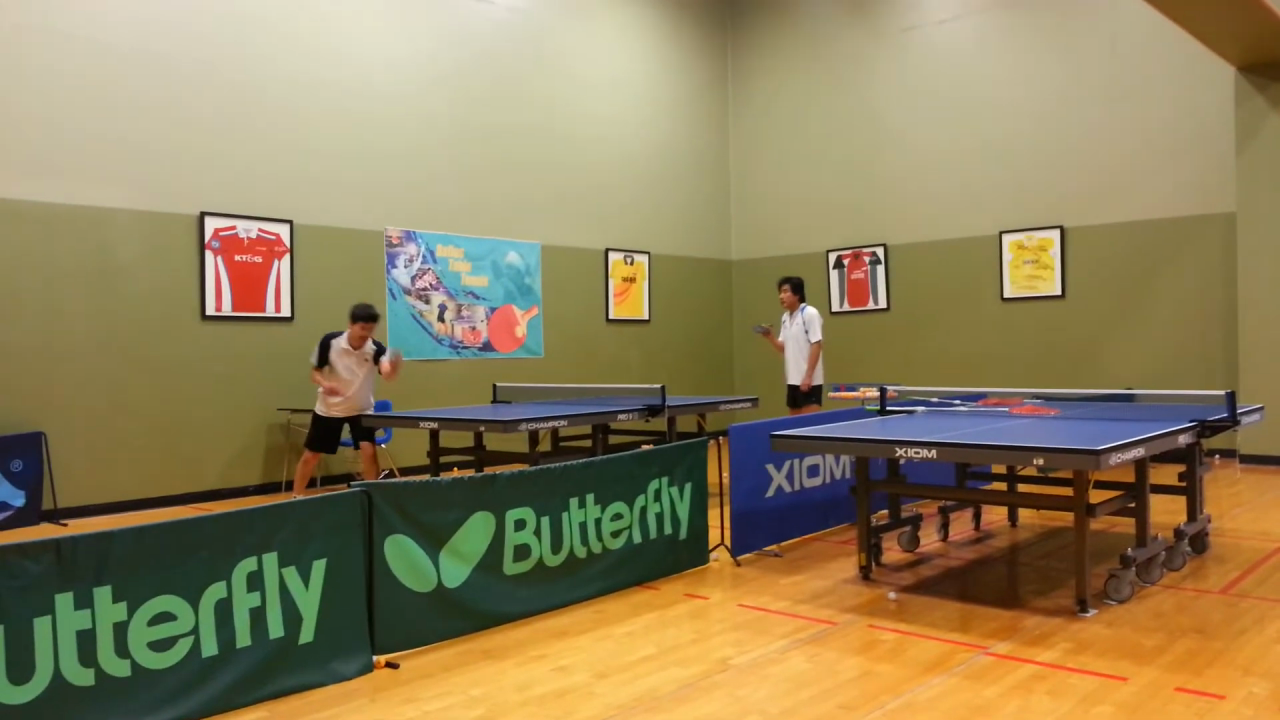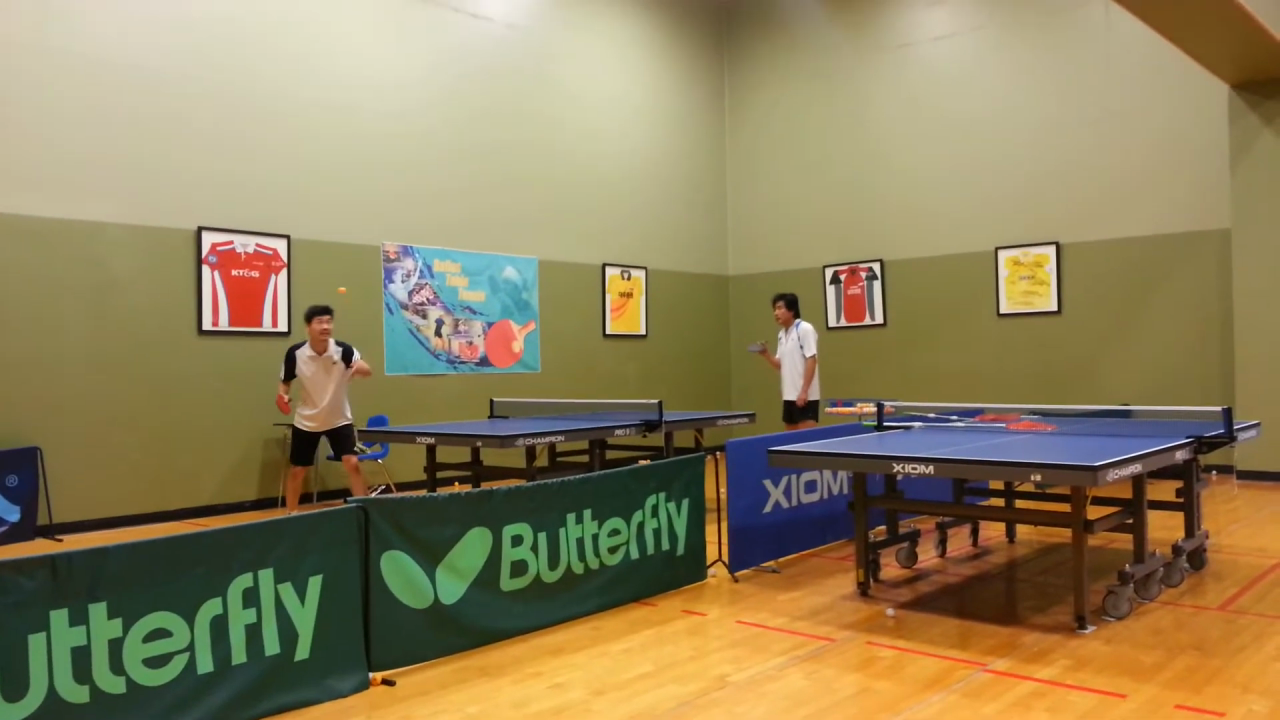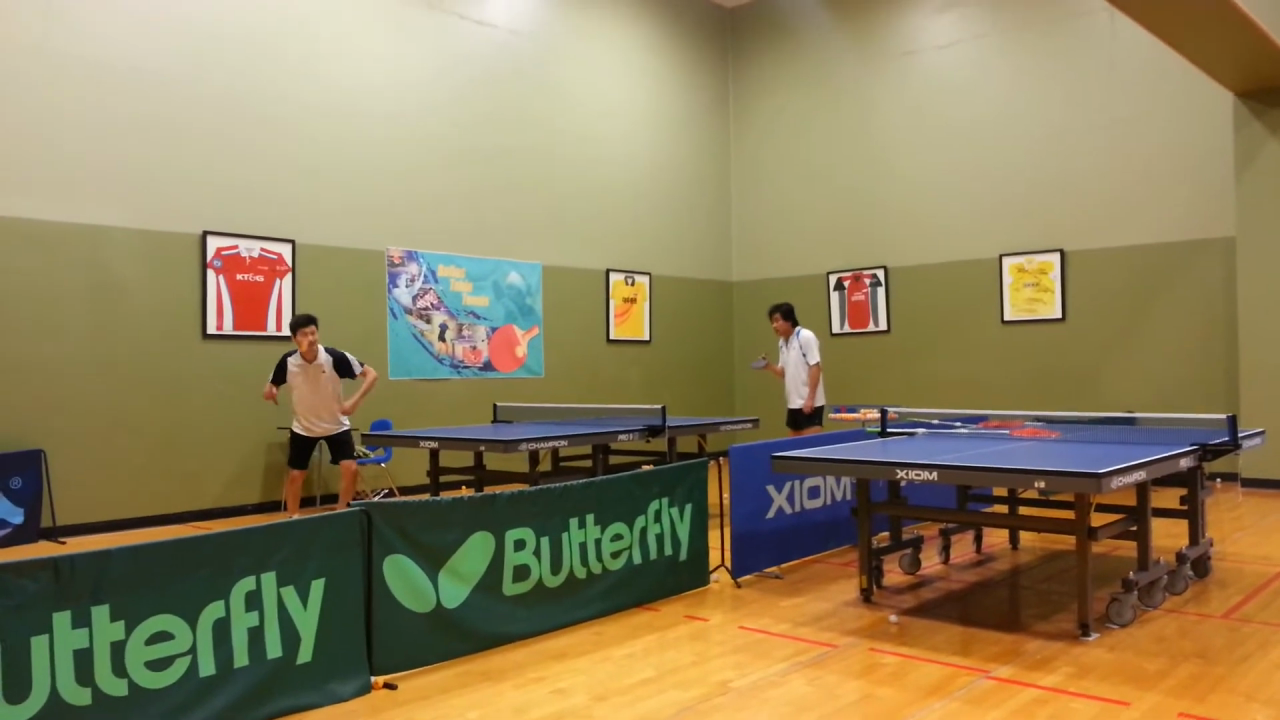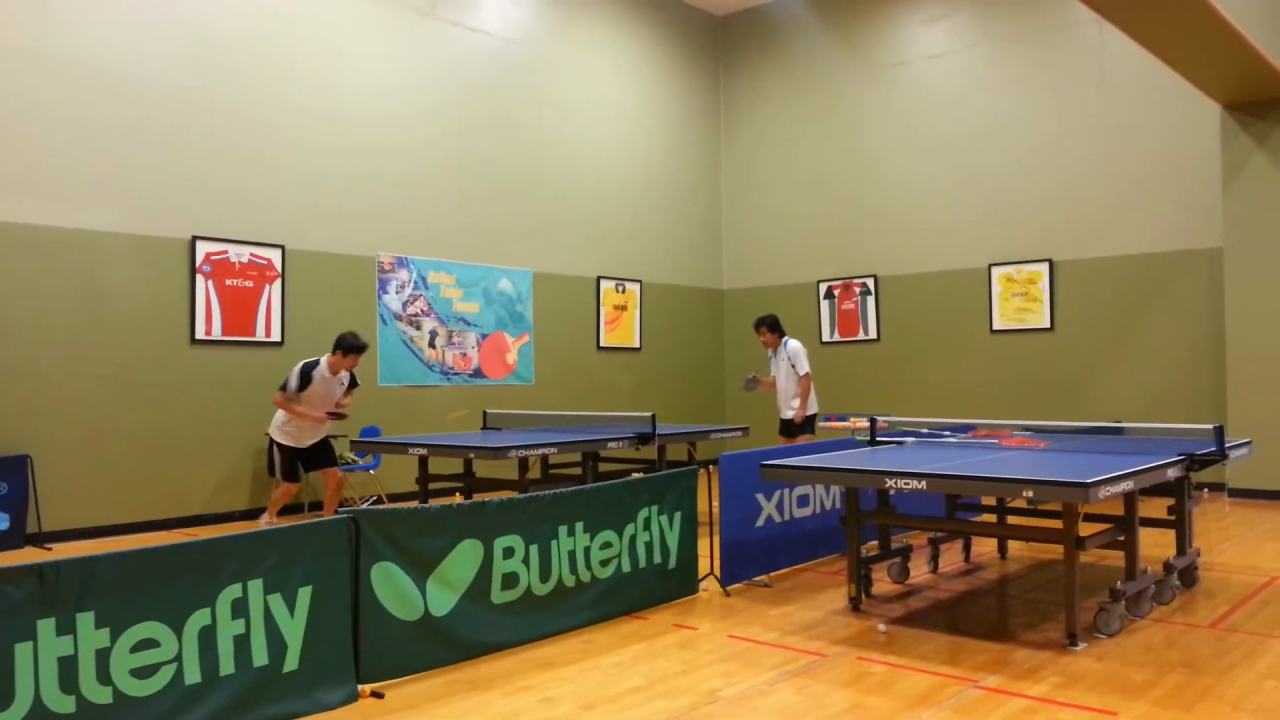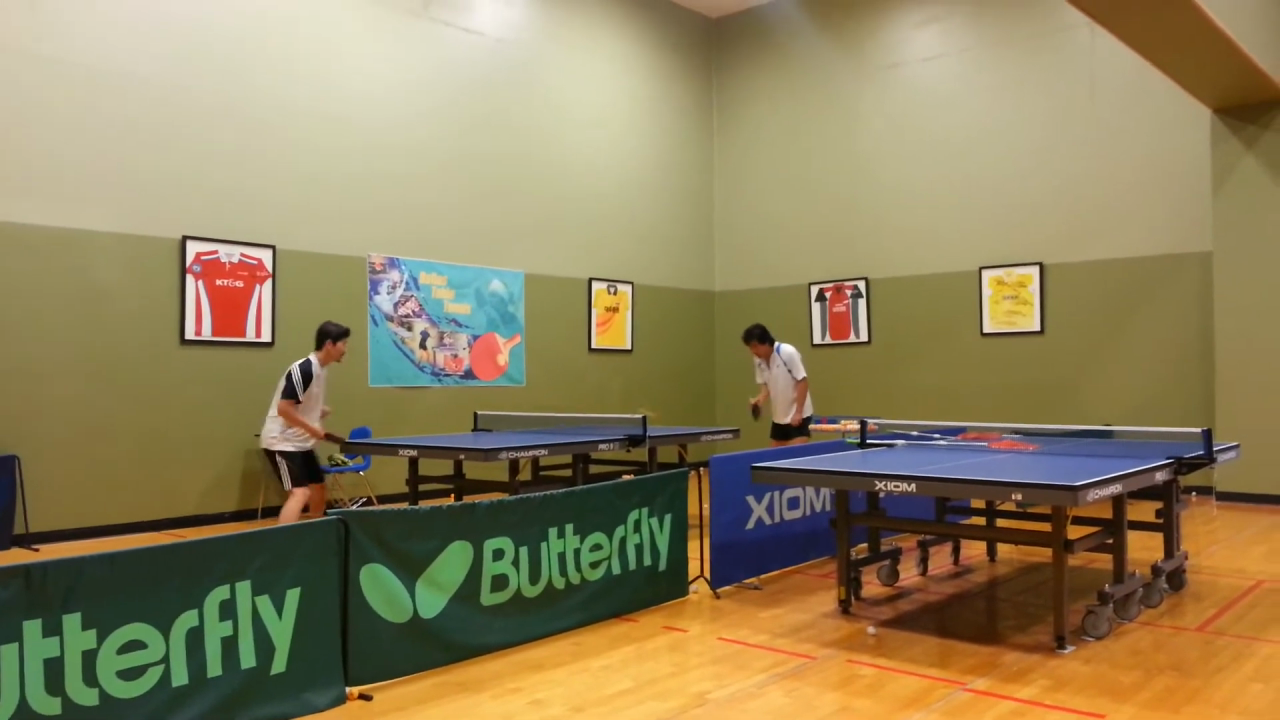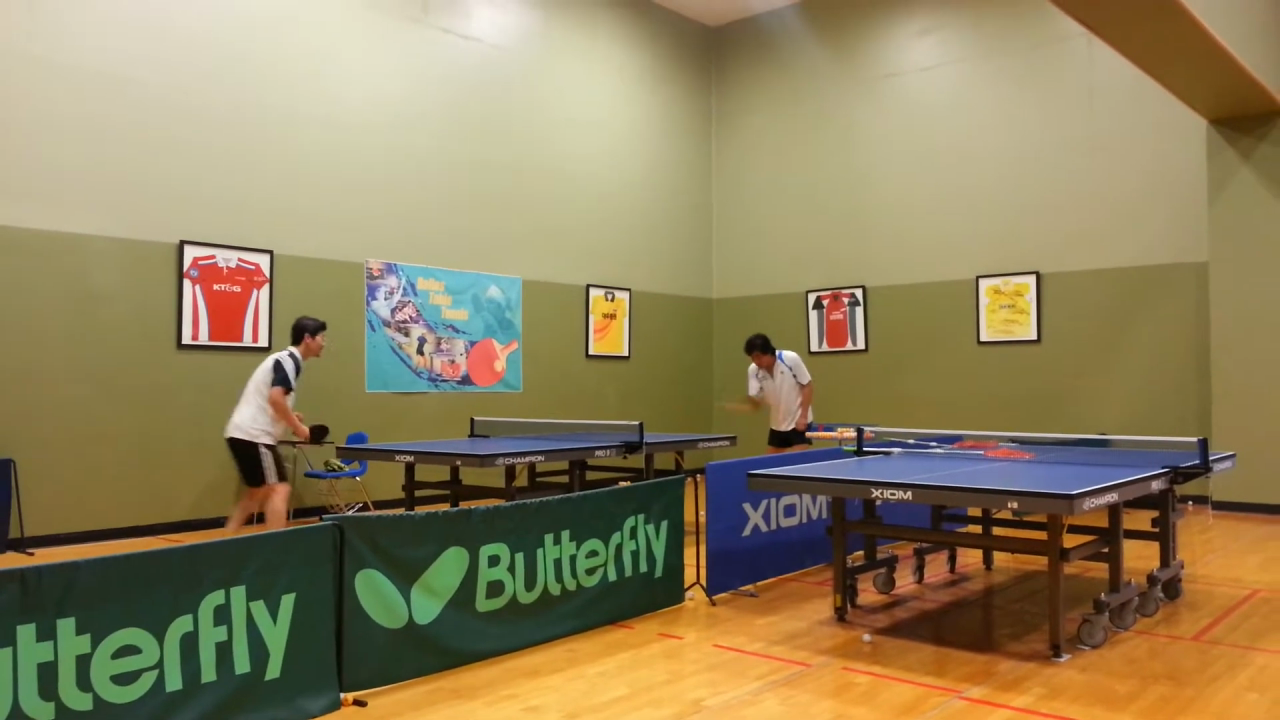
dt=0.3s
person 1, frame 1
left shoulder: (376, 348)
right shoulder: (329, 342)
left elbow: (387, 374)
right elbow: (316, 370)
left wrist: (393, 369)
right wrist: (324, 385)
left hip: (361, 409)
right hip: (329, 407)
left knee: (369, 451)
right knee: (311, 456)
right ankle: (296, 498)
person 1, frame 2
left shoulder: (343, 351)
right shoulder: (295, 353)
left elbow: (366, 371)
right elbow: (285, 382)
left wrist: (360, 368)
right wrist: (283, 395)
left hip: (339, 420)
right hip: (306, 421)
left knee: (352, 463)
right knee: (297, 471)
right ankle: (291, 514)
person 1, frame 3
left shoulder: (336, 358)
right shoulder: (287, 361)
left elbow: (371, 374)
right elbow: (273, 384)
left wrist: (354, 401)
right wrist: (270, 391)
left hip: (337, 425)
right hip: (303, 427)
left knee: (350, 469)
right knee: (296, 475)
right ankle: (292, 519)
person 1, frame 4
left shoulder: (346, 373)
right shoulder: (307, 370)
left elbow: (350, 390)
right elbow: (279, 400)
left wrist: (344, 402)
right wrist: (310, 416)
left hip: (316, 436)
right hip: (286, 435)
left knee: (336, 477)
right knee: (289, 487)
right ankle: (269, 518)
person 1, frame 5
left shoulder: (312, 368)
right shoulder: (303, 370)
right elbow: (284, 408)
left wrist: (319, 412)
right wrist: (312, 430)
left hip: (298, 443)
right hip: (281, 441)
left knee: (318, 489)
right knee: (301, 493)
person 1, frame 6
left shoulder: (281, 359)
right shoulder: (289, 361)
right elbow: (276, 398)
left wrist: (289, 417)
right wrist: (297, 426)
left hip: (241, 433)
right hip: (253, 435)
left knee: (254, 492)
right knee: (280, 490)
